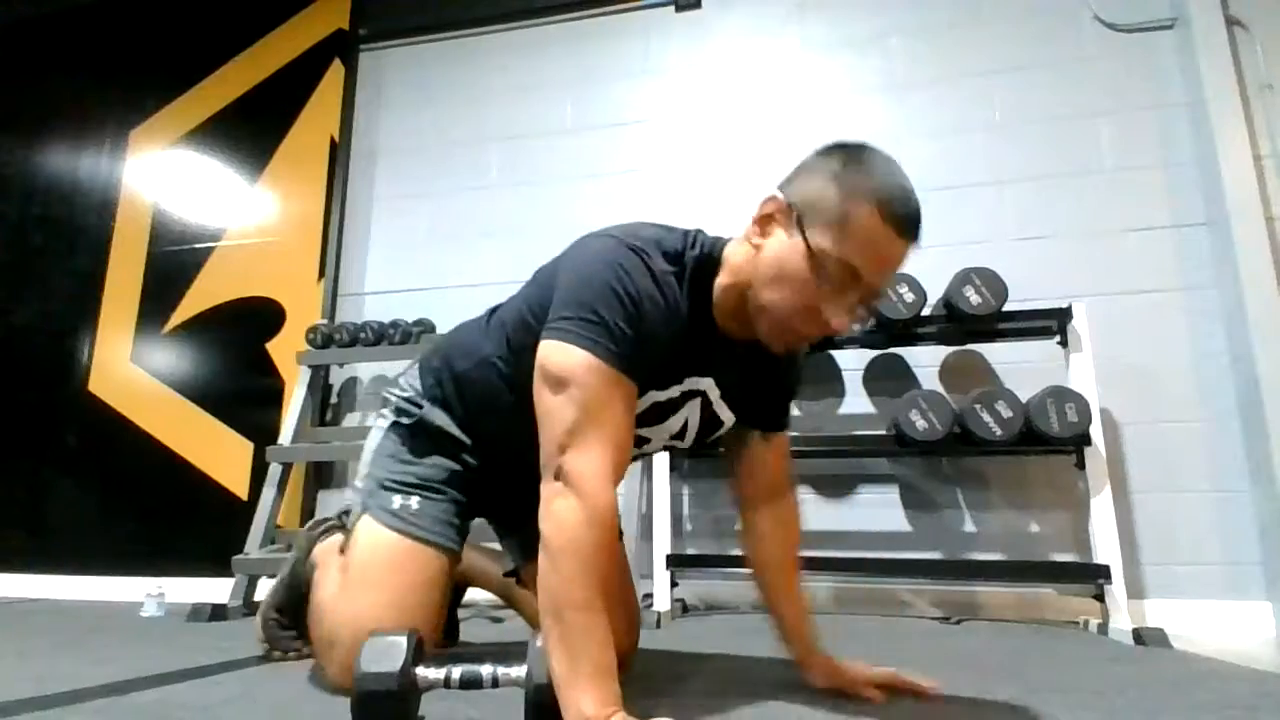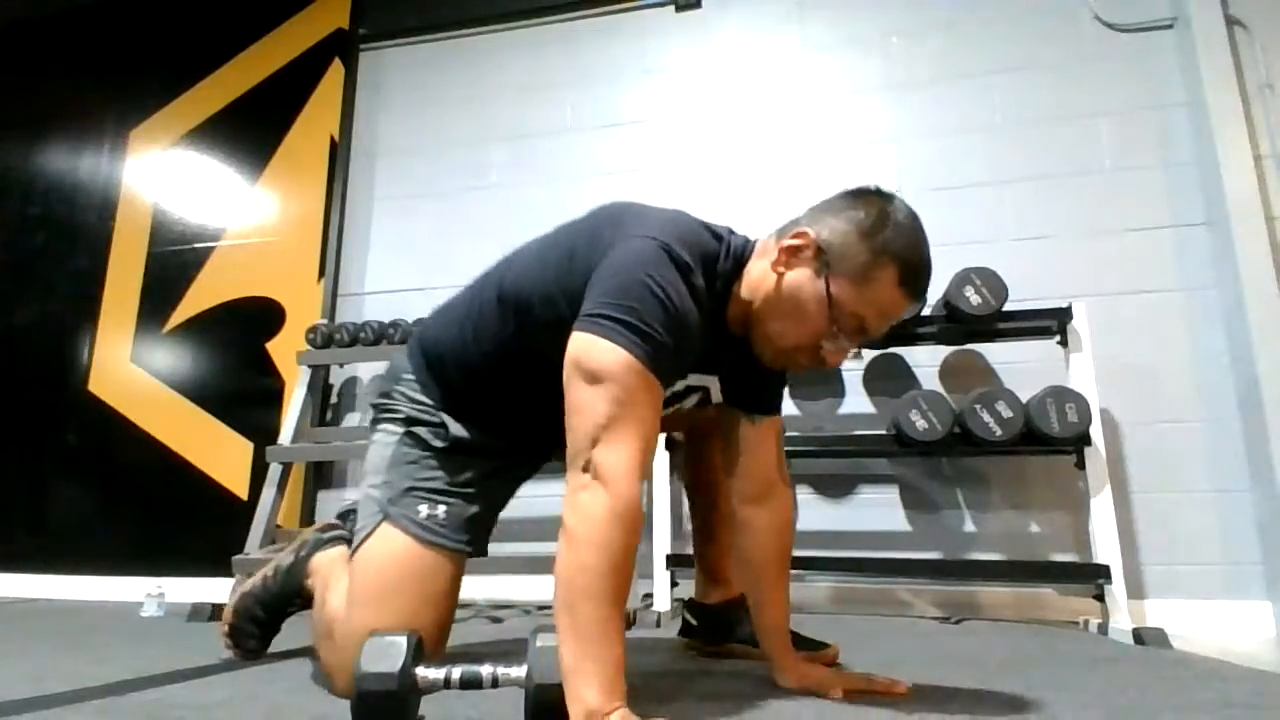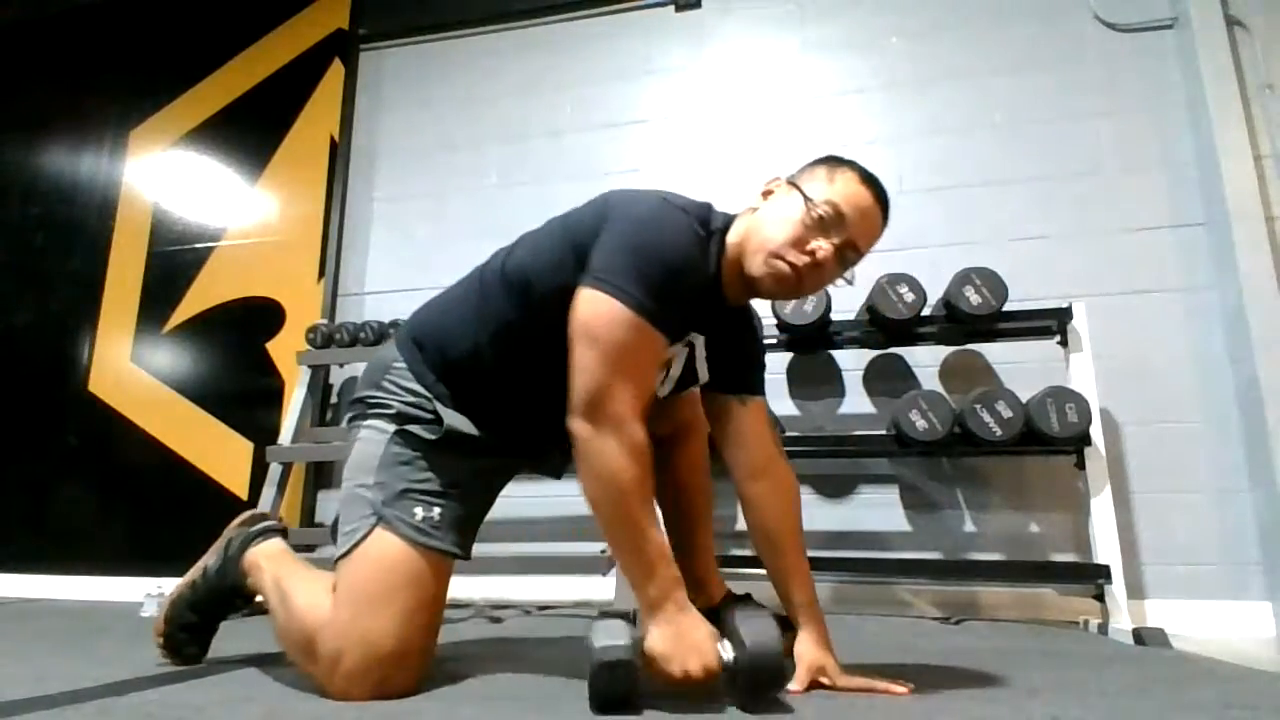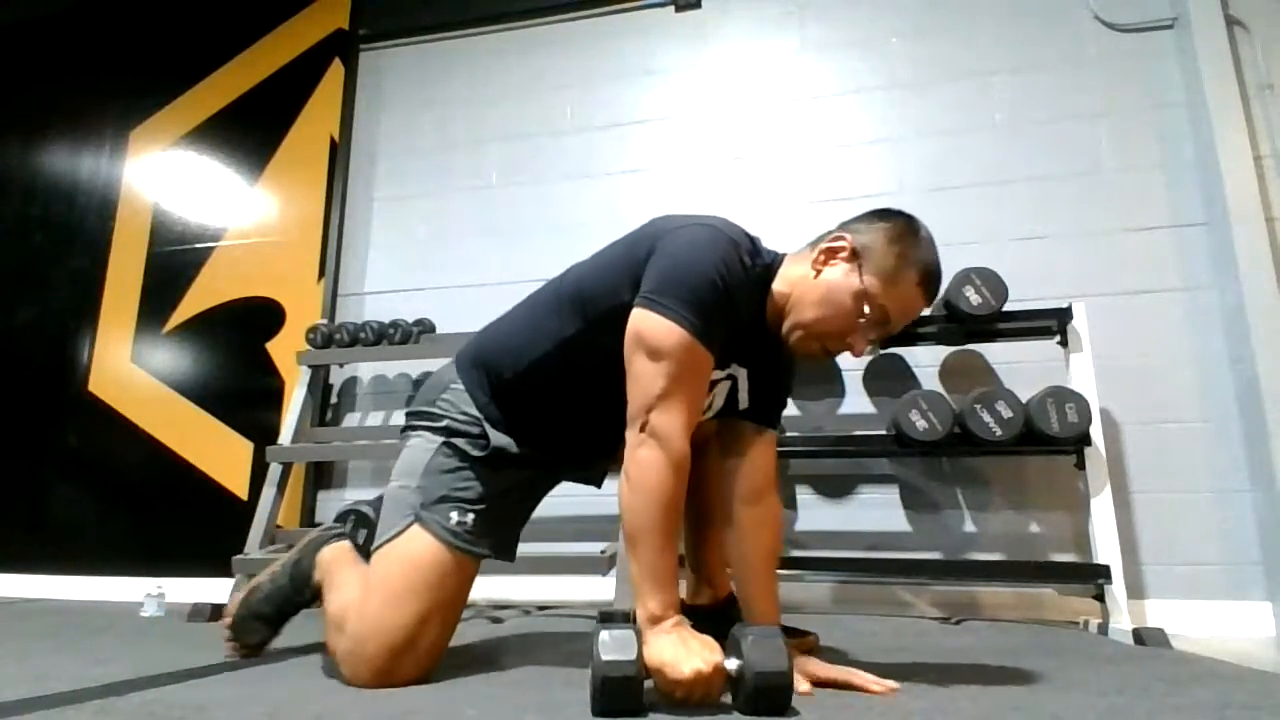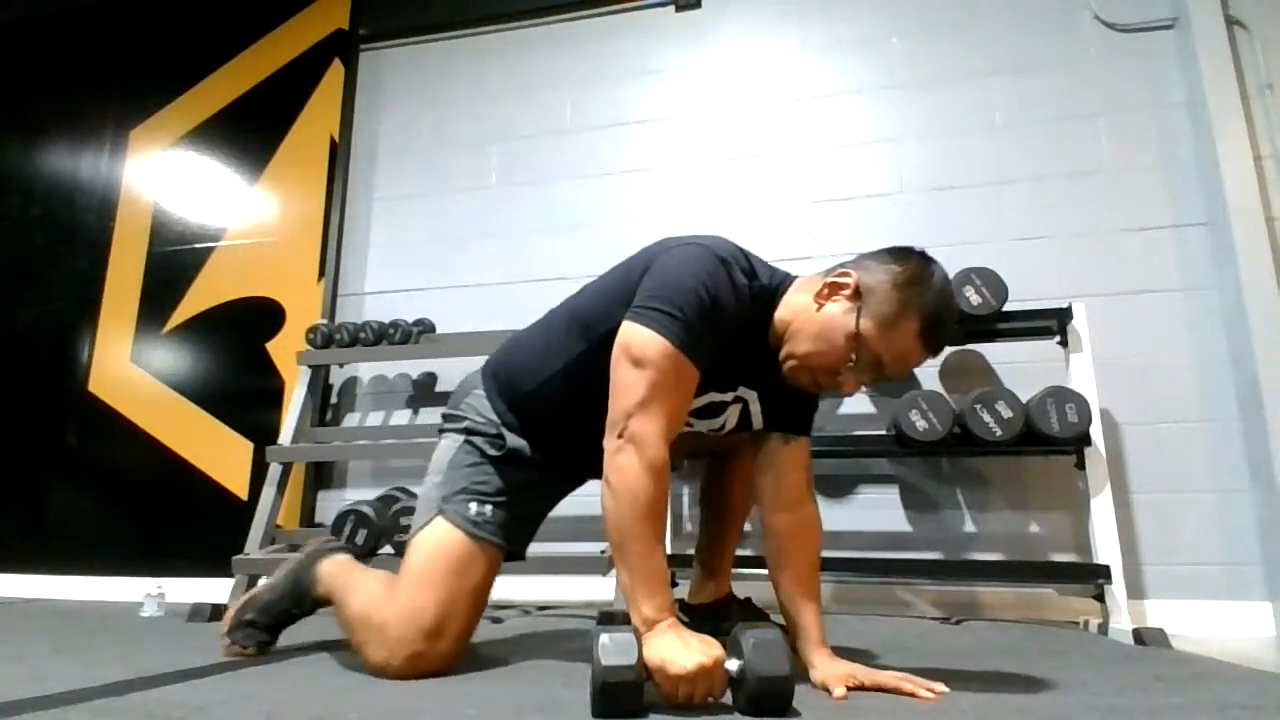
dt=1s
person 1, frame 1
left shoulder: (772, 354)
right shoulder: (626, 276)
left elbow: (766, 501)
right elbow: (577, 487)
left wrist: (810, 657)
left hip: (533, 464)
right hip: (441, 429)
left knee: (610, 644)
left ankle: (466, 569)
right ankle: (328, 557)
person 1, frame 2
left shoulder: (762, 327)
right shoulder: (659, 271)
left elbow: (760, 494)
right elbow: (603, 479)
left wrist: (783, 657)
left hip: (552, 403)
right hip: (447, 409)
left ankle: (718, 610)
right ankle: (323, 563)
person 1, frame 3
left shoulder: (734, 327)
right shoulder: (663, 233)
left elbow: (760, 471)
right elbow: (600, 426)
left wrist: (810, 631)
right wrist: (661, 612)
left hip: (530, 419)
right hip: (430, 405)
right knee: (365, 670)
left ankle: (708, 602)
right ankle: (258, 558)
person 1, frame 4
left shoulder: (771, 353)
right shoulder: (708, 259)
left elbow: (747, 492)
right elbow: (654, 439)
right wrist: (661, 626)
left hip: (578, 433)
right hip: (479, 420)
right knee: (380, 658)
left ankle: (711, 602)
right ankle: (328, 563)
person 1, frame 5
left shoulder: (795, 367)
right shoulder: (703, 280)
left elbow: (787, 503)
right elbow: (634, 445)
left wrist: (815, 651)
right wrist: (656, 626)
left hip: (597, 440)
right hip: (506, 428)
right knee: (409, 649)
left ankle: (710, 602)
right ankle: (329, 573)
